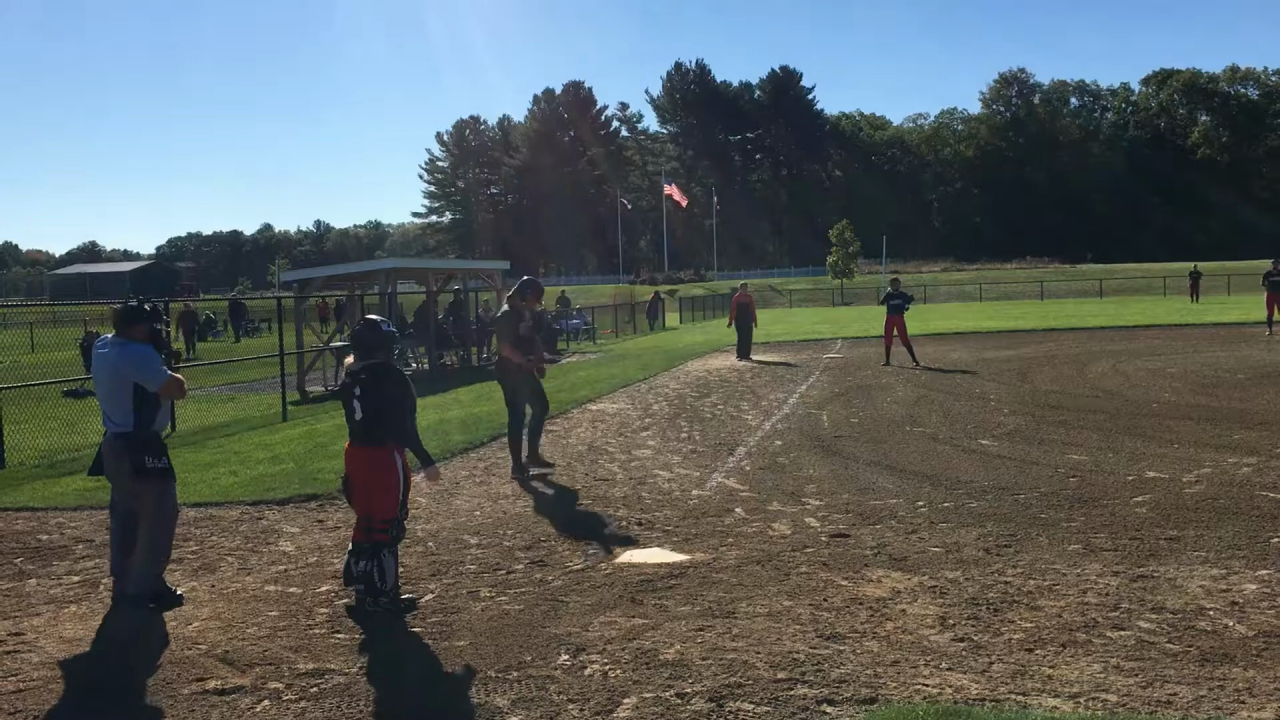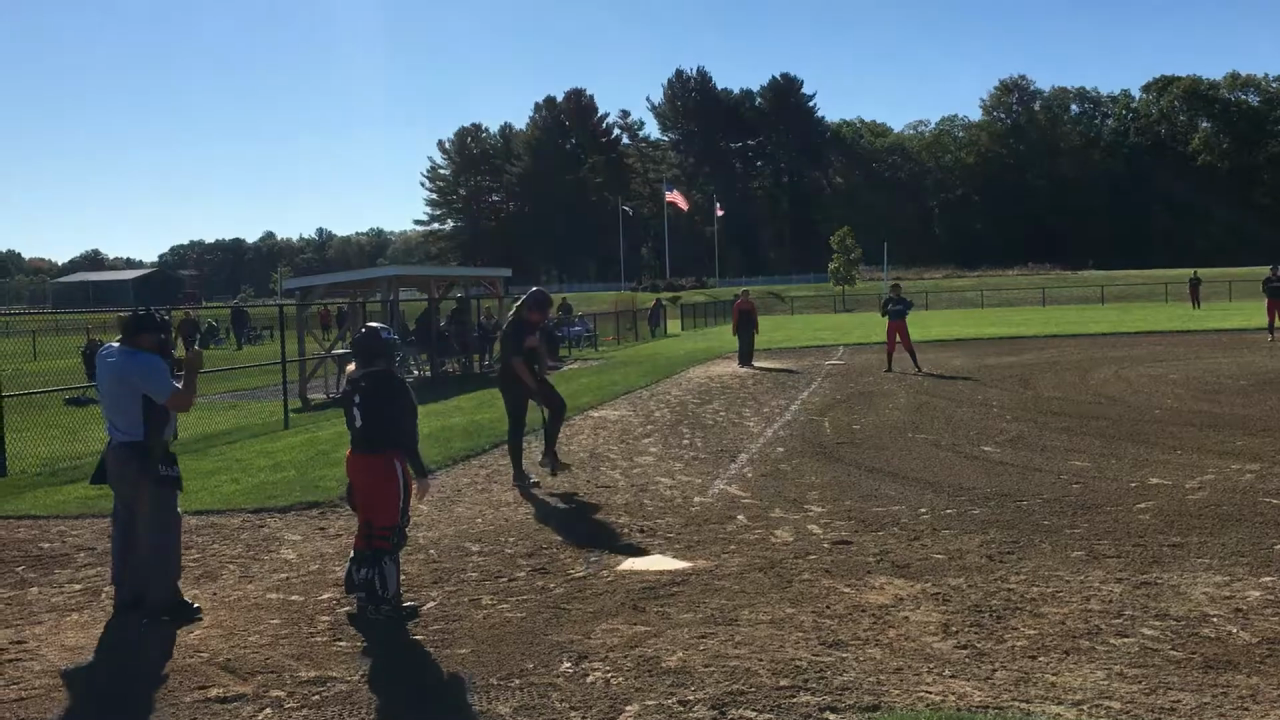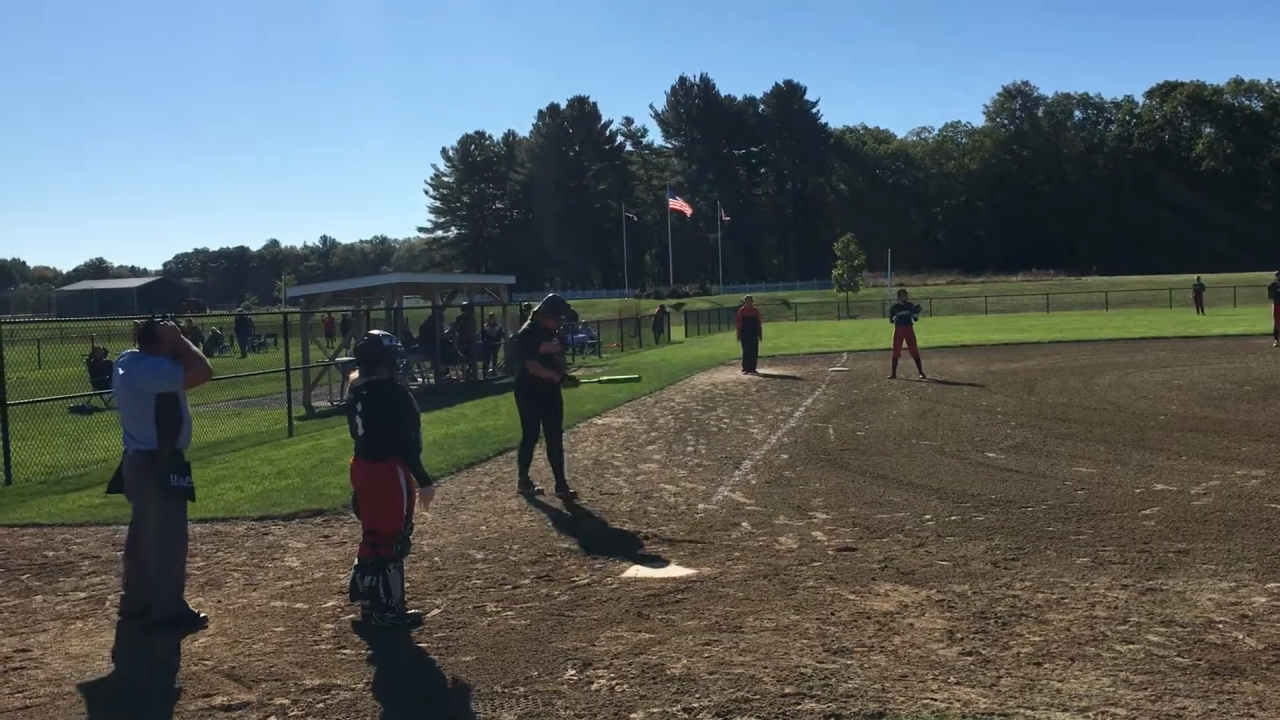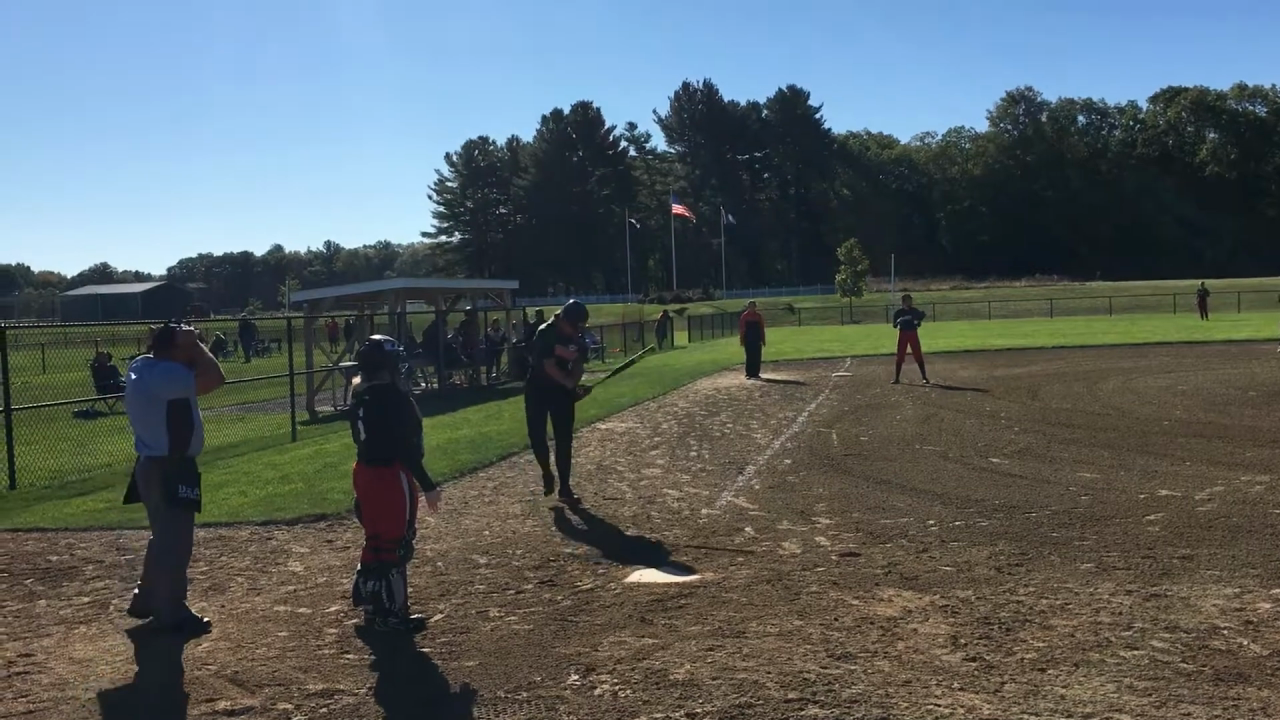
dt=0.3s
person 1, frame 1
left shoulder: (103, 347)
right shoulder: (138, 354)
right elbow: (178, 389)
right wrist: (168, 373)
left hip: (116, 444)
right hip: (140, 447)
left knee: (125, 517)
right knee: (160, 514)
left ankle: (126, 585)
right ankle: (147, 586)
person 1, frame 2
left shoulder: (107, 356)
right shoulder: (146, 363)
right elbow: (182, 402)
right wrist: (191, 371)
left hip: (120, 453)
right hip: (146, 456)
left knee: (128, 526)
right knee: (162, 526)
left ankle: (128, 593)
right ankle: (164, 599)
person 1, frame 3
left shoulder: (127, 363)
right shoulder: (152, 369)
right elbow: (203, 372)
left wrist: (160, 339)
right wrist: (177, 339)
left hip: (139, 461)
right hip: (160, 465)
left knee: (142, 532)
right knee: (169, 536)
left ankle: (136, 599)
right ankle: (168, 608)
person 1, frame 4
left shoulder: (141, 368)
right shoulder: (166, 375)
right elbow: (214, 379)
right wrist: (194, 343)
left hip: (153, 466)
right hip: (171, 471)
left knee: (164, 537)
right knee: (174, 541)
left ankle: (147, 599)
right ankle: (171, 614)
person 2, frame 1
left shoulder: (350, 377)
right shoulder: (390, 377)
left elbow: (353, 419)
right elbow: (402, 426)
right wrist: (426, 461)
left hip: (357, 453)
right hip: (384, 456)
left knee: (366, 521)
right knee: (387, 524)
left ankle: (363, 588)
right ankle: (382, 594)
person 2, frame 2
left shoulder: (352, 384)
right shoulder: (390, 384)
left elbow: (356, 426)
right elbow: (402, 434)
right wrist: (420, 472)
left hip: (359, 460)
right hip: (386, 463)
left knee: (368, 529)
right knee: (389, 532)
left ankle: (365, 595)
right ankle: (384, 602)
person 2, frame 3
left shoulder: (357, 391)
right shoulder: (392, 392)
left elbow: (360, 433)
right elbow: (404, 442)
right wrist: (423, 480)
left hip: (363, 468)
right hip: (389, 471)
left knee: (373, 536)
right knee: (393, 540)
left ankle: (370, 603)
right ankle: (388, 609)
person 2, frame 4
left shoulder: (359, 395)
right shoulder: (394, 397)
left elbow: (364, 438)
right elbow: (406, 446)
right wrist: (427, 485)
left hip: (366, 473)
right hip: (391, 476)
left knee: (376, 541)
right knee: (395, 544)
left ankle: (372, 606)
right ankle: (391, 614)
person 3, frame 1
left shoulder: (526, 314)
right shoulder: (505, 317)
left elbow: (533, 337)
right elbow: (505, 350)
left wrist: (539, 358)
right wrist: (528, 363)
left hip: (524, 369)
right hip: (510, 372)
left knee: (541, 406)
right knee: (516, 416)
left ankle: (532, 455)
right ankle: (517, 466)
person 3, frame 2
left shoulder: (534, 324)
right shoulder: (513, 329)
left elbow: (540, 347)
right elbow: (517, 363)
left wrist: (542, 374)
right wrist: (535, 389)
left hip: (531, 375)
right hip: (512, 380)
left knee: (558, 405)
right knee: (517, 425)
left ankle: (549, 455)
right ankle: (518, 474)
person 3, frame 3
left shoulder: (554, 331)
right shoulder: (528, 333)
left elbow: (559, 357)
right elbow: (533, 367)
left wrist: (563, 377)
right wrist: (560, 377)
left hip: (549, 387)
right hip: (528, 389)
left knee: (555, 435)
right knee: (531, 434)
left ankle: (560, 483)
right ankle: (524, 481)
person 3, frame 4
left shoulder: (576, 338)
right shoulder: (545, 334)
left elbow: (578, 365)
right elbow: (549, 368)
left wrist: (574, 386)
right wrist: (572, 385)
left hip: (562, 390)
right hip: (538, 389)
left knee: (564, 439)
right knee: (537, 433)
left ankle: (564, 488)
right ankle: (547, 473)
